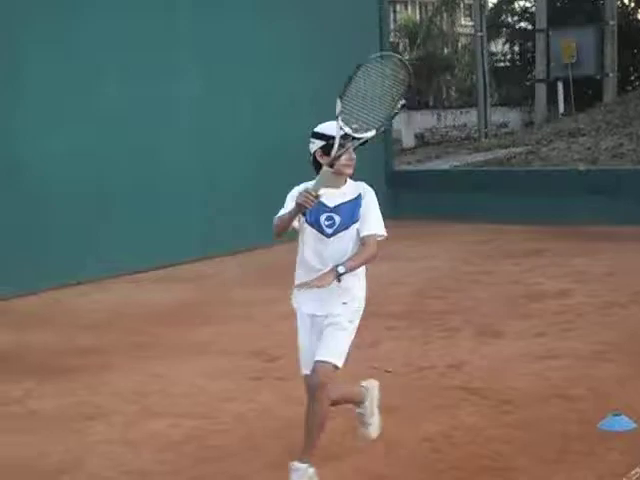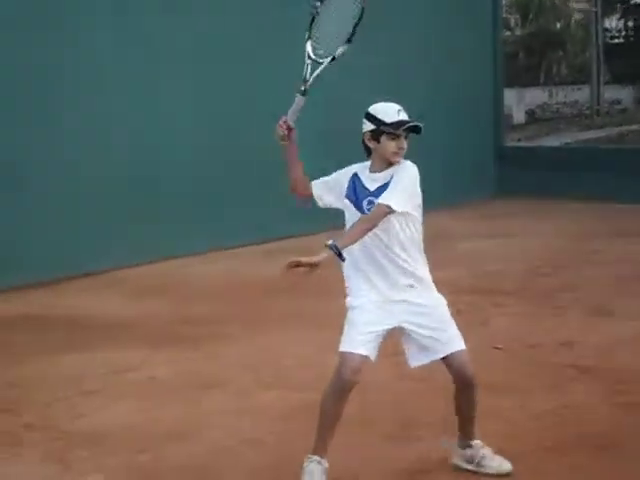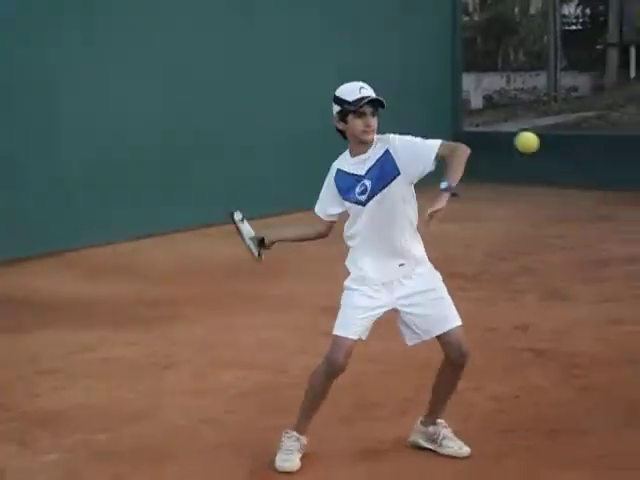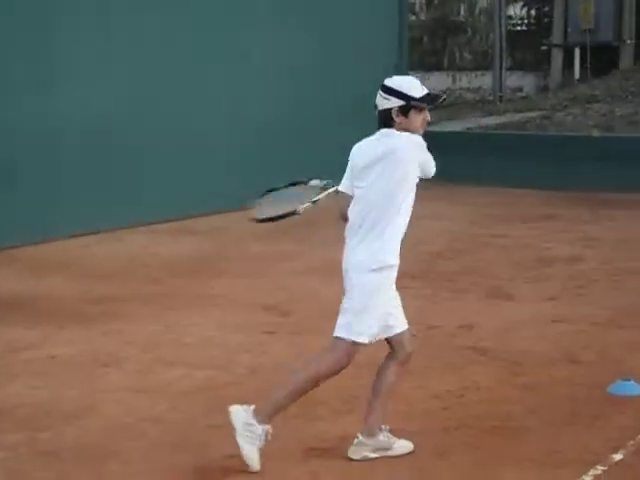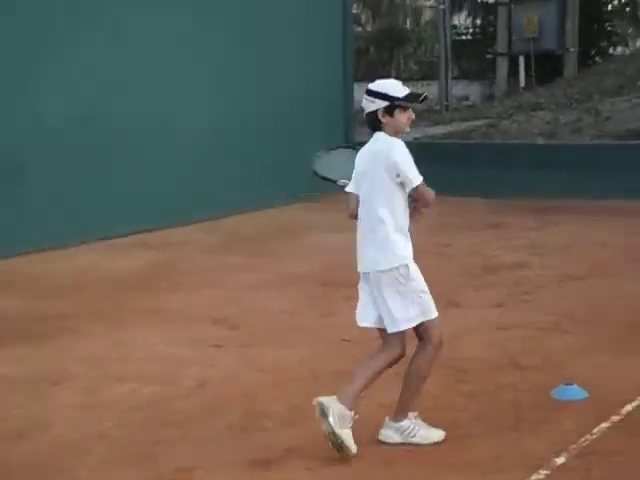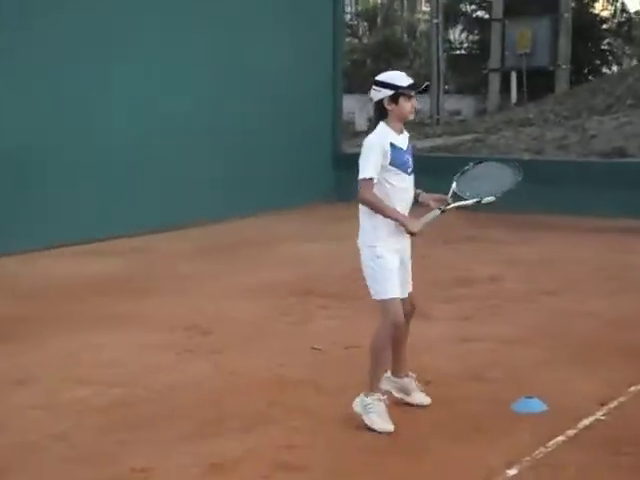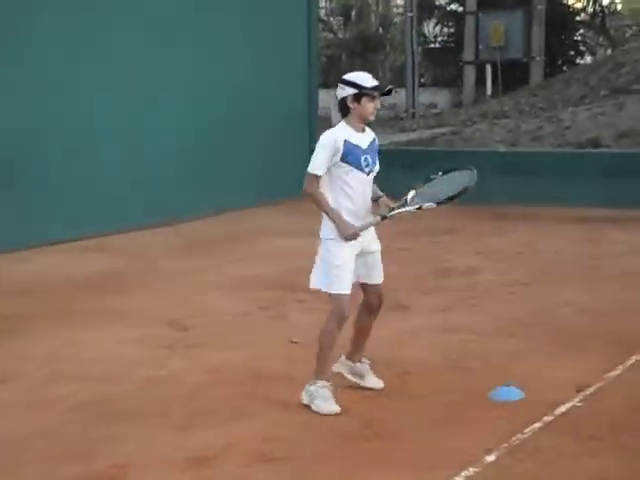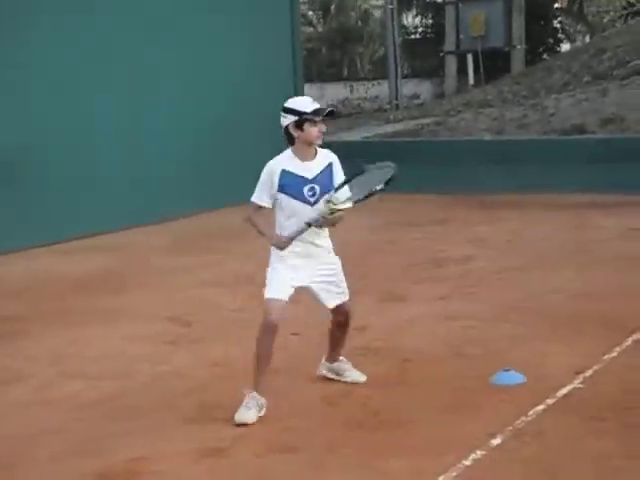
dt=0.5s
person 1, frame 1
left shoulder: (363, 194)
right shoulder: (300, 194)
left elbow: (371, 248)
right elbow: (278, 231)
left wrist: (335, 273)
right wrist: (297, 210)
left hip: (343, 305)
right hip: (308, 305)
left knee: (319, 382)
right knee: (319, 388)
right ankle: (362, 395)
person 1, frame 2
left shoulder: (406, 172)
right shoulder: (350, 177)
left elbow: (374, 218)
right elbow: (303, 191)
left wrist: (329, 252)
right wrist: (291, 148)
left hip: (417, 293)
right hip: (369, 296)
left knee: (464, 374)
right knee: (345, 377)
left ankle: (467, 447)
person 1, frame 3
left shoulder: (397, 147)
right shoulder: (338, 172)
left elbow: (458, 151)
right elbow: (322, 227)
left wrist: (446, 192)
right wrist: (275, 236)
left hip: (414, 270)
right hip: (366, 277)
left knee: (458, 351)
right knee: (336, 360)
left ankle: (429, 426)
right ankle: (295, 436)
person 1, frame 4
left shoulder: (361, 149)
right shoulder: (413, 145)
left elbow: (343, 209)
right elbow: (426, 169)
left hip: (367, 263)
right hip: (374, 266)
left knee: (401, 350)
right knee: (338, 356)
left ankle: (370, 436)
right ankle: (257, 417)
person 1, frame 5
left shoulder: (365, 154)
right shoulder: (393, 147)
left elbow: (353, 210)
right elbow: (425, 198)
right wrist: (411, 204)
left hip: (371, 261)
right hip: (393, 261)
left knee: (392, 347)
right knee: (432, 339)
left ankle: (340, 406)
right ankle: (400, 421)
person 1, frame 6
left shoulder: (402, 139)
right shoulder: (376, 141)
right elbow: (365, 193)
left wrist: (422, 197)
right wrist: (403, 220)
left hip: (398, 240)
right hip: (378, 242)
left knee: (406, 311)
right knee: (393, 317)
left ankle: (398, 377)
right ankle: (371, 395)
person 1, frame 7
left shoulder: (371, 138)
right shoulder: (333, 138)
right elbow: (311, 186)
left wrist: (379, 198)
right wrist: (339, 221)
left hip: (366, 233)
right hip: (338, 235)
left knee: (374, 300)
right knee: (340, 310)
left ankle: (353, 362)
right ankle: (318, 385)
person 1, frame 8
left shoulder: (330, 161)
right shoulder: (276, 168)
left elbow: (339, 207)
right elbow: (254, 211)
left wrist: (332, 218)
right wrist: (272, 234)
left hip: (321, 254)
right hip: (286, 257)
left knee: (343, 314)
right knee: (271, 319)
left ankle: (332, 362)
right ankle: (256, 396)
